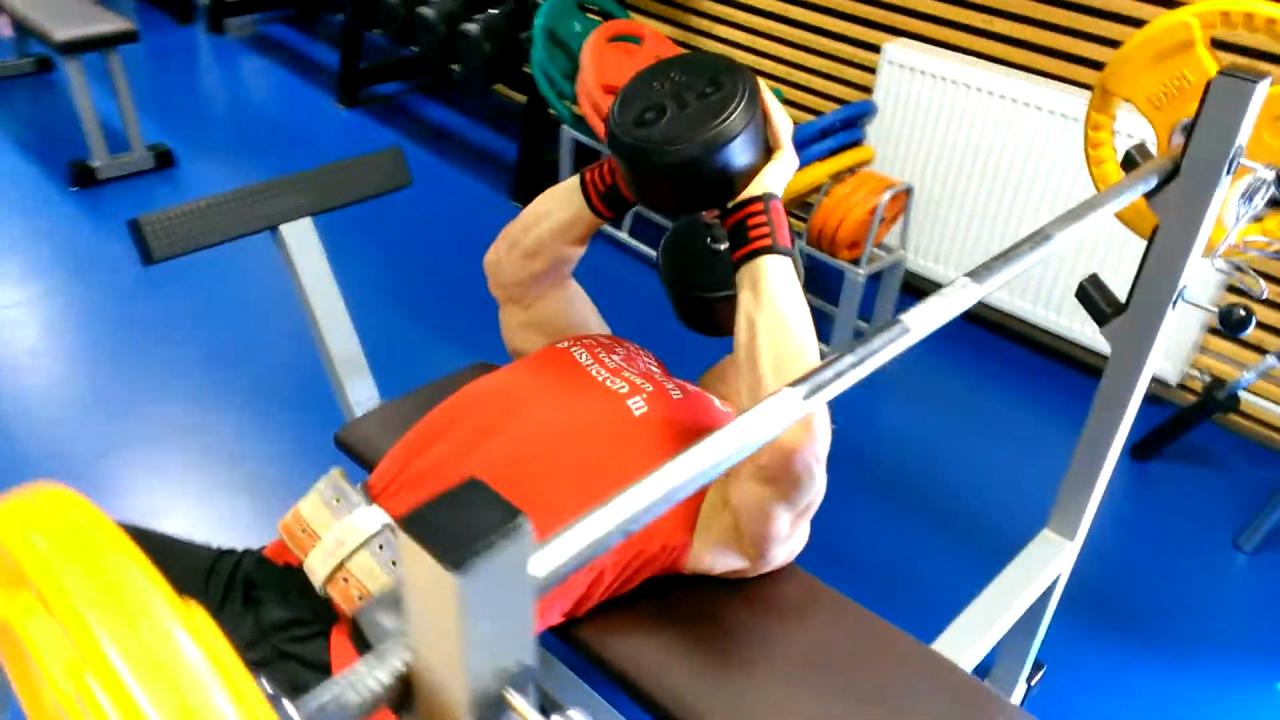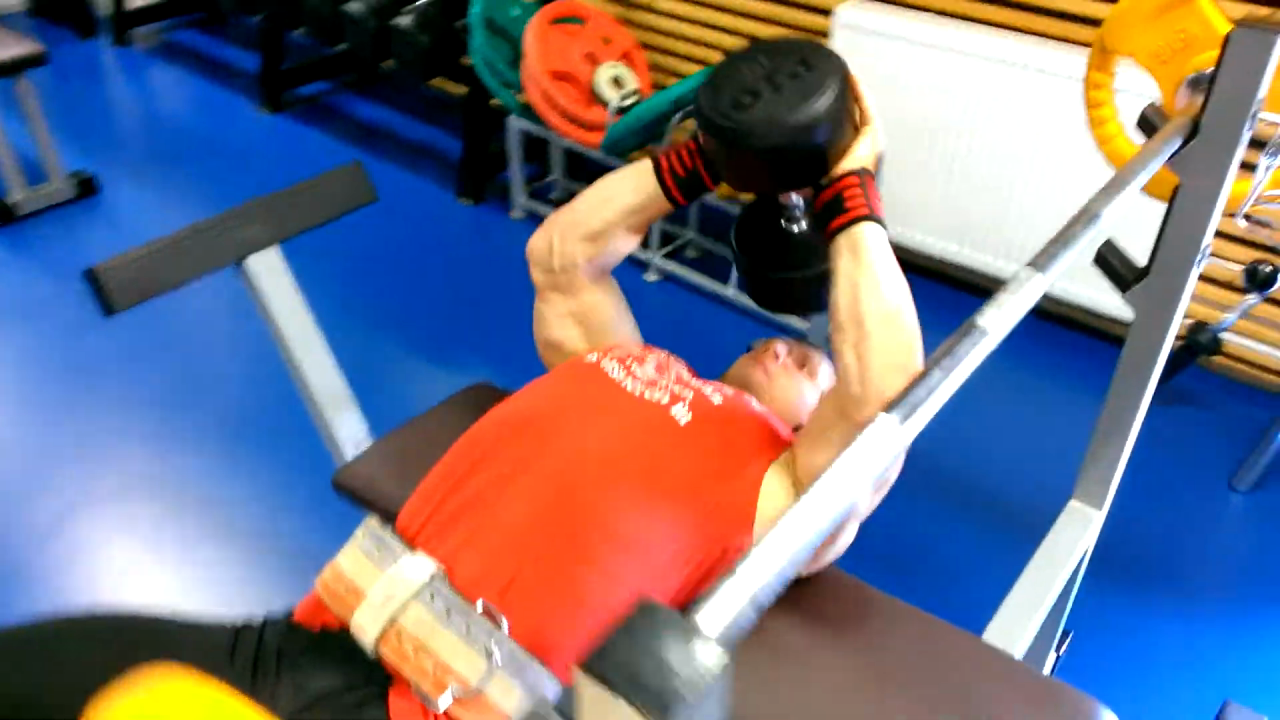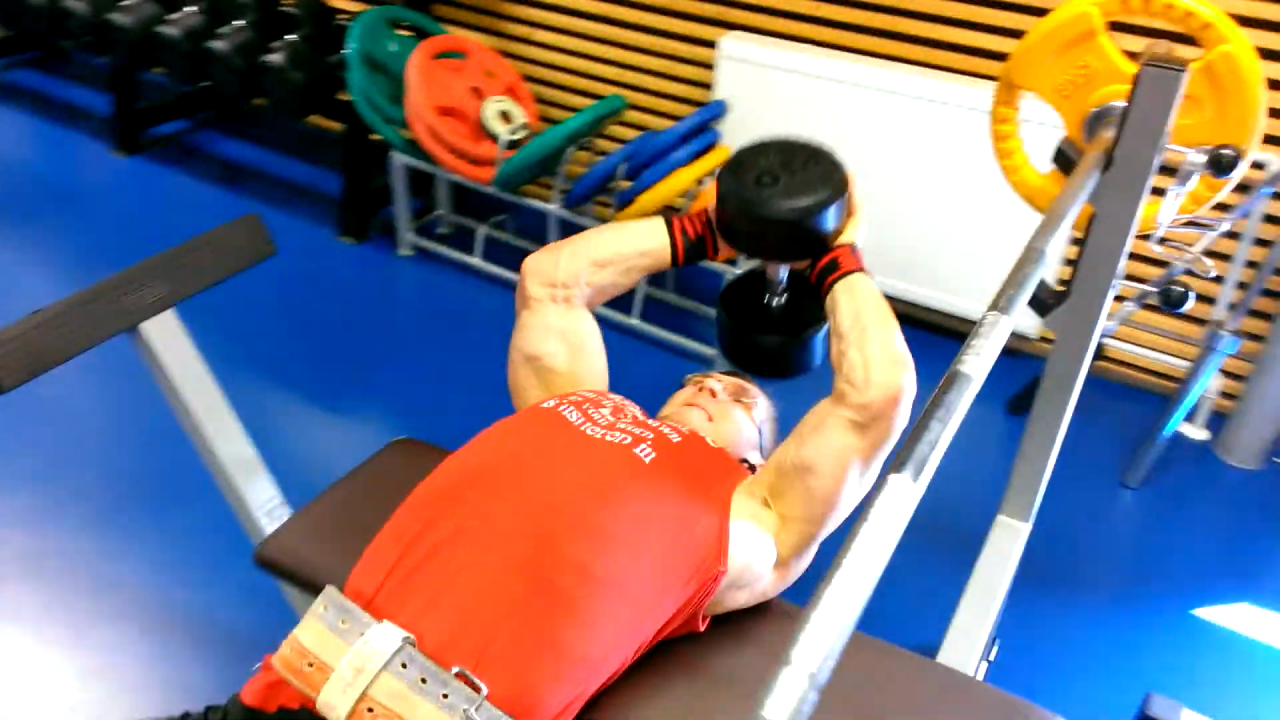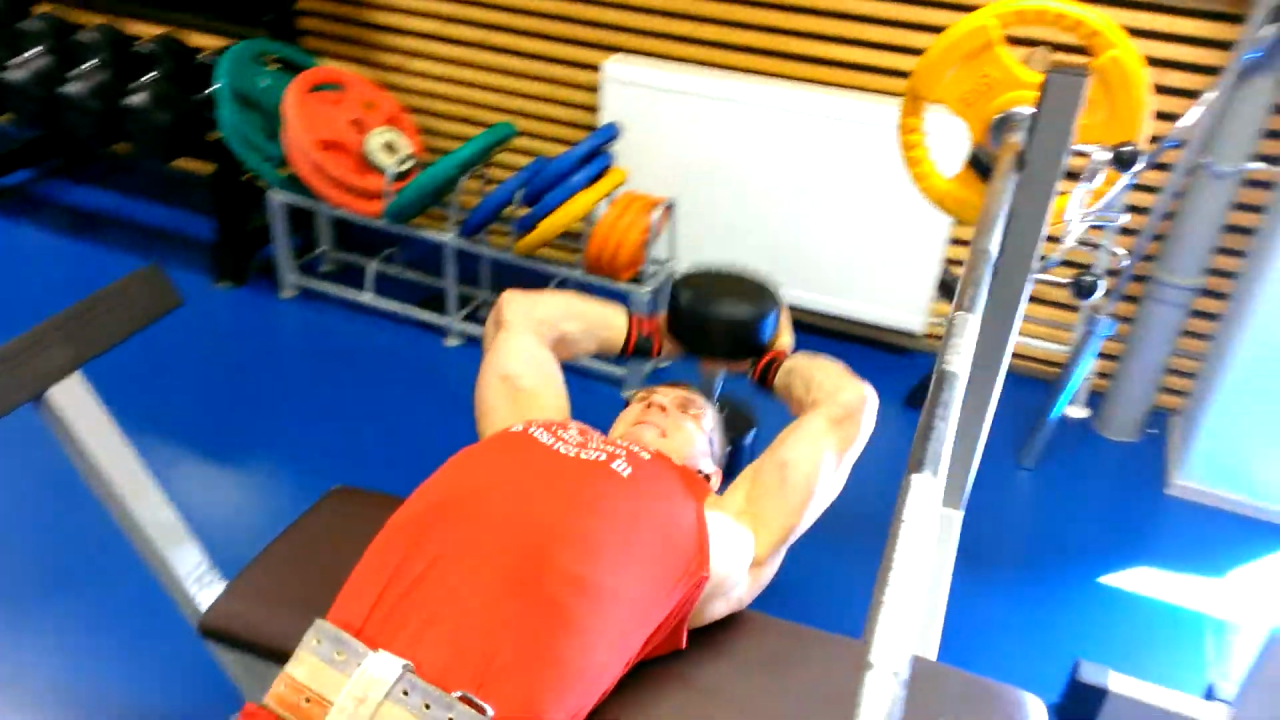
dt=0.3s
person 1, frame 1
left shoulder: (757, 510)
right shoulder: (614, 364)
left elbow: (792, 436)
right elbow: (515, 267)
left wrist: (756, 212)
right wrist: (623, 176)
person 1, frame 2
left shoulder: (784, 491)
right shoulder: (630, 368)
left elbow: (877, 392)
right elbow: (558, 257)
left wrist: (847, 193)
right wrist: (695, 160)
person 1, frame 3
left shoulder: (748, 522)
right shoulder: (567, 408)
left elbow: (878, 396)
right elbow: (548, 281)
left wrist: (836, 260)
right wrist: (698, 233)
person 1, frame 4
left shoulder: (713, 535)
right shoulder: (533, 436)
left elbow: (847, 402)
right elbow: (516, 315)
left wrist: (778, 357)
right wrist: (653, 335)
